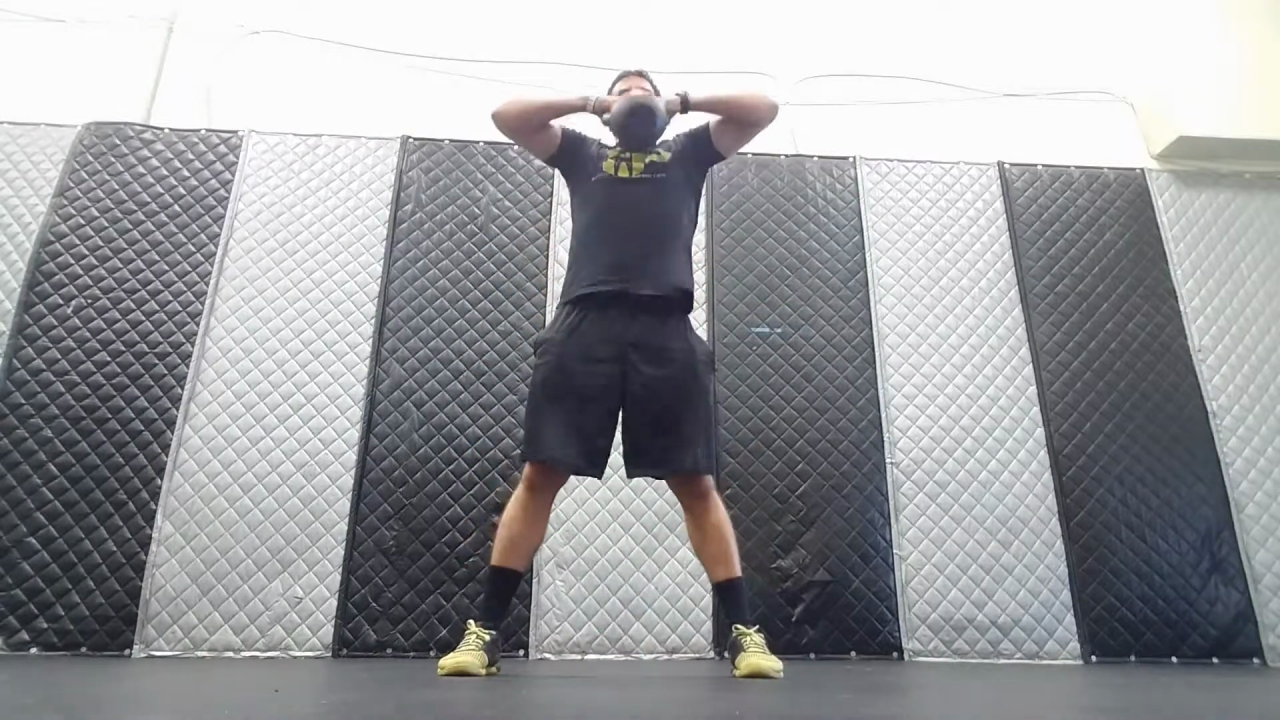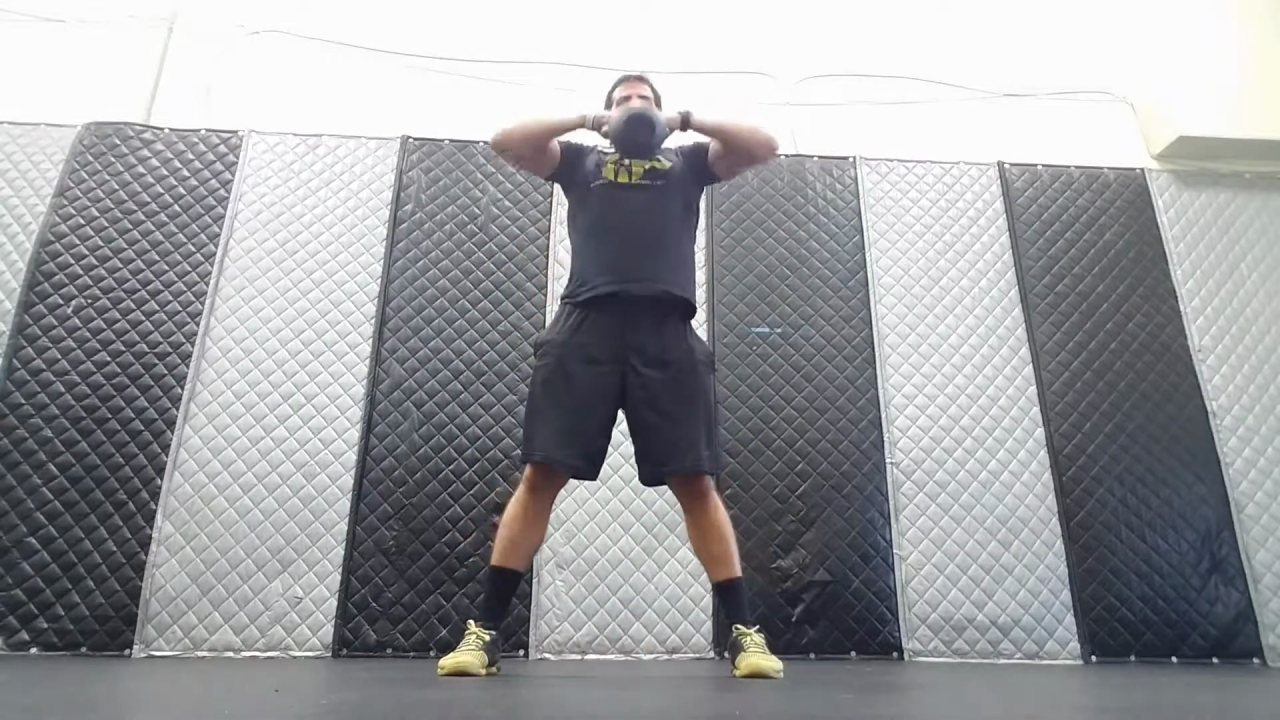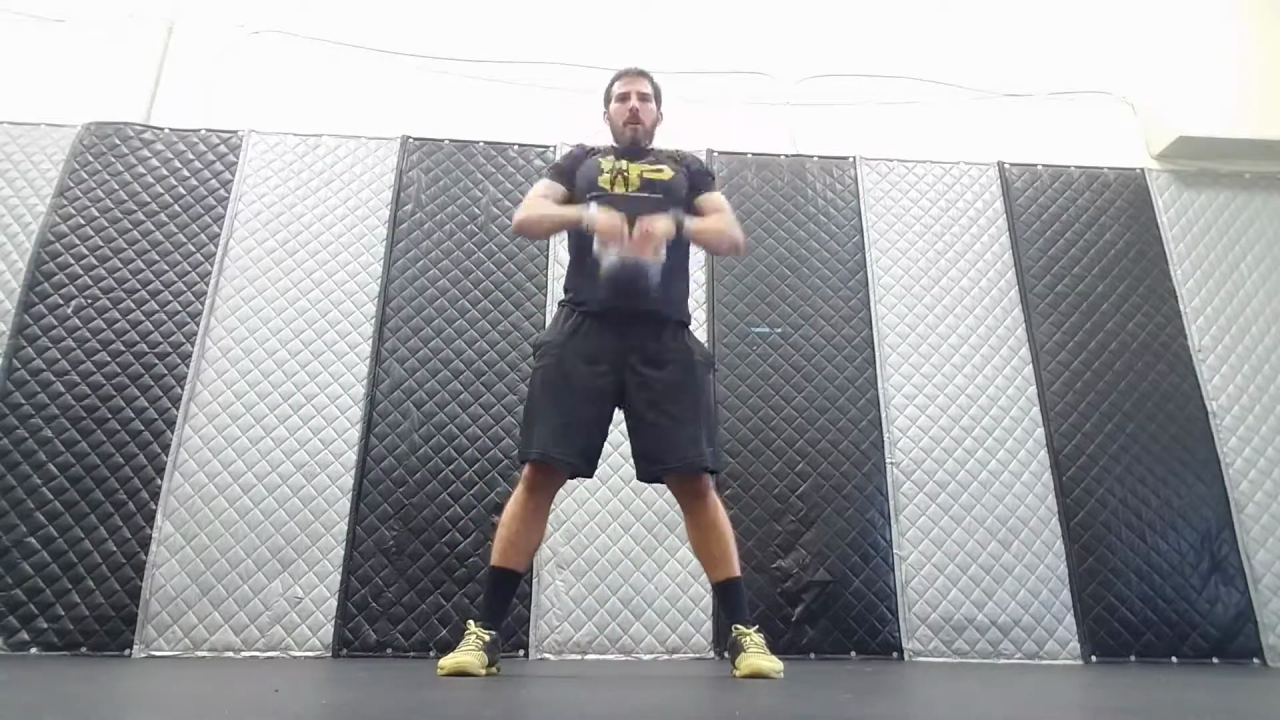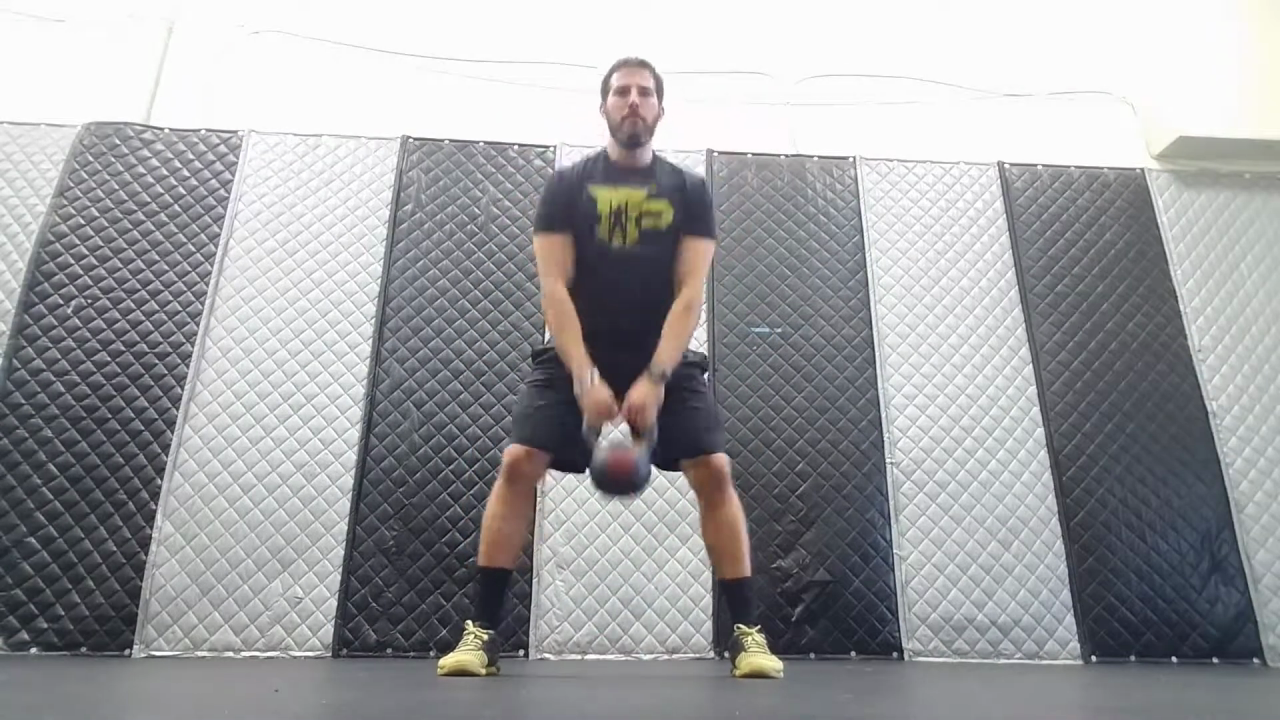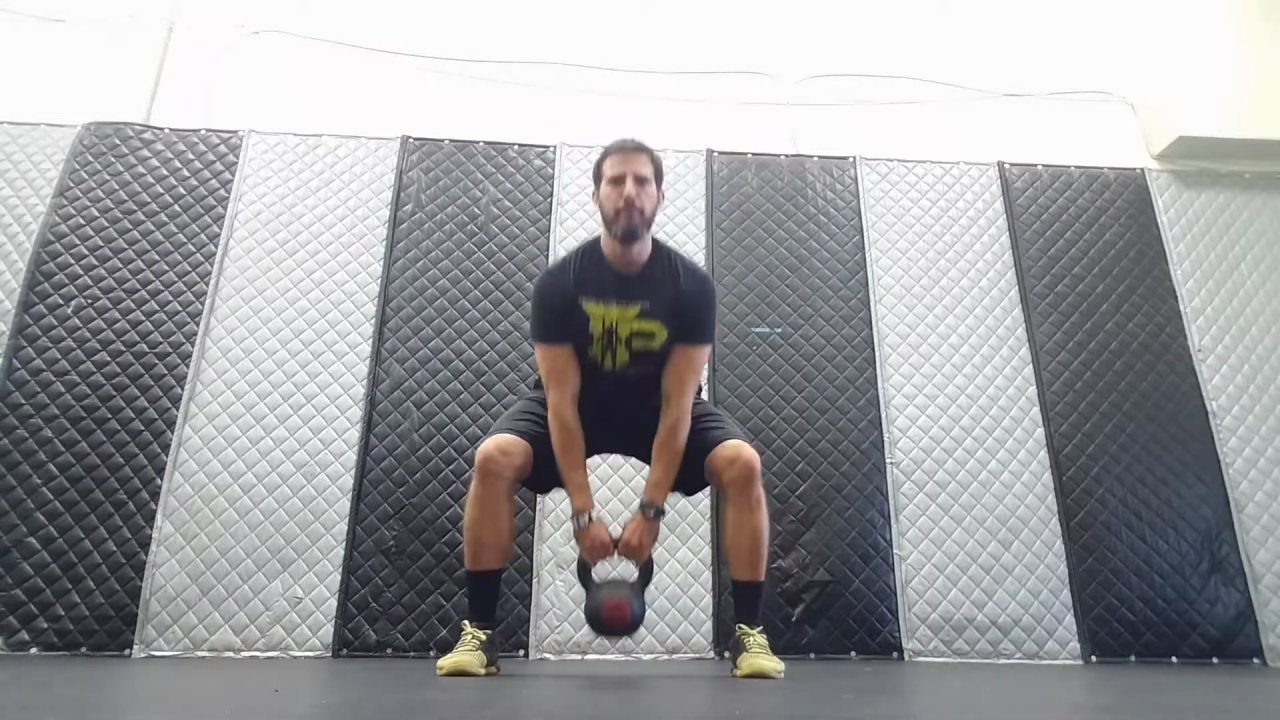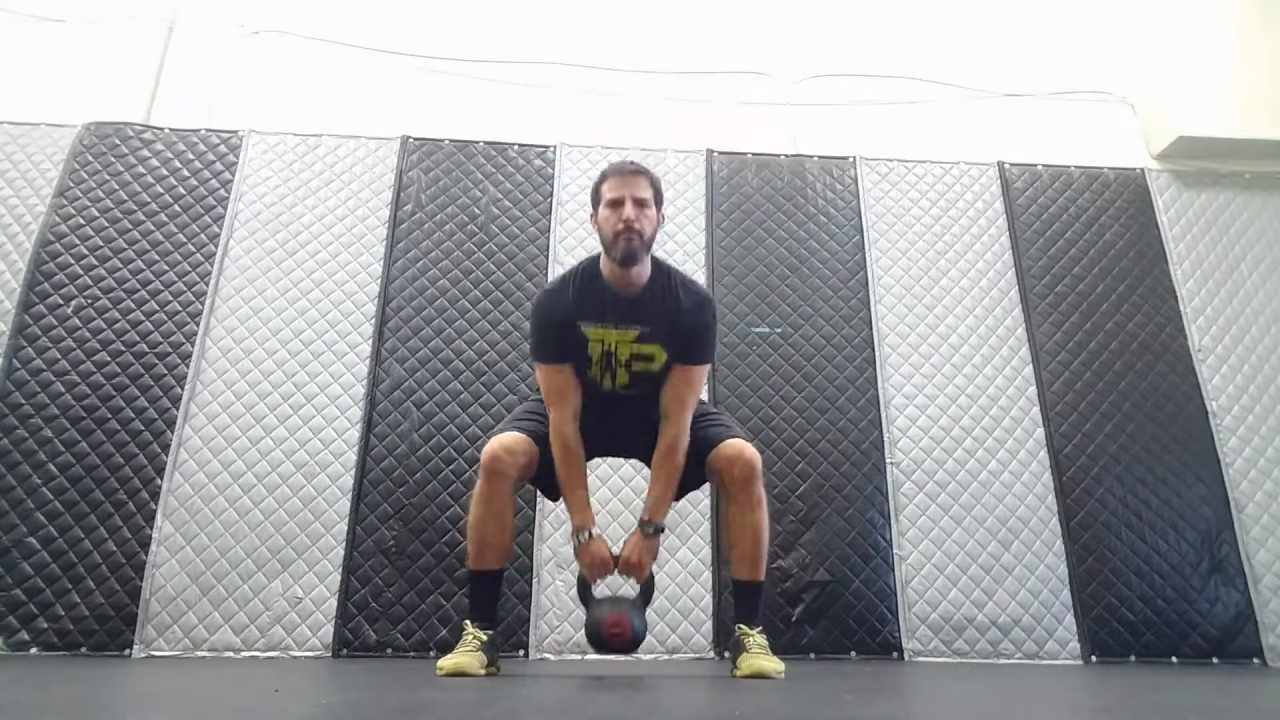
dt=0.2s
person 1, frame 1
left shoulder: (688, 149)
right shoulder: (581, 149)
left elbow: (763, 109)
right elbow: (506, 115)
left wrist: (684, 103)
right wrist: (588, 102)
left hip: (665, 328)
right hip: (585, 324)
left knee: (696, 483)
right knee: (540, 475)
left ankle: (743, 632)
right ankle: (484, 630)
person 1, frame 2
left shoulder: (687, 161)
right shoulder: (580, 161)
left elbow: (763, 146)
right elbow: (504, 141)
left wrist: (685, 119)
right wrist: (586, 118)
left hip: (665, 330)
right hip: (585, 326)
left knee: (695, 483)
right knee: (541, 476)
left ankle: (743, 632)
right ankle: (483, 631)
person 1, frame 3
left shoulder: (687, 168)
right shoulder: (578, 161)
left elbow: (733, 236)
right elbow: (525, 218)
left wrist: (675, 224)
right wrist: (586, 215)
left hip: (663, 337)
right hip: (582, 332)
left knee: (693, 482)
right knee: (539, 476)
left ankle: (743, 633)
right ankle: (483, 632)
person 1, frame 4
left shoulder: (688, 189)
right shoulder: (568, 184)
left elbow: (691, 296)
right elbow: (554, 291)
left wrist: (657, 378)
right wrist: (584, 377)
left hip: (662, 355)
right hip: (576, 352)
left knee: (713, 471)
right knee: (519, 464)
left ankle: (746, 631)
right ankle: (481, 631)
person 1, frame 5
left shoulder: (690, 285)
right shoulder: (559, 282)
left elbow: (678, 406)
right elbow: (562, 403)
left wrist: (650, 512)
right wrist: (583, 515)
left hip: (660, 411)
right hip: (577, 409)
left knee: (741, 466)
right knee: (494, 460)
left ankle: (748, 633)
right ankle: (479, 632)
person 1, frame 6
left shoulder: (691, 304)
right shoulder: (558, 301)
left elbow: (676, 427)
right elbow: (563, 420)
left wrist: (649, 529)
right wrist: (583, 532)
left hip: (661, 416)
right hip: (577, 413)
left knee: (742, 464)
right knee: (499, 458)
left ankle: (748, 632)
right ankle: (479, 633)
